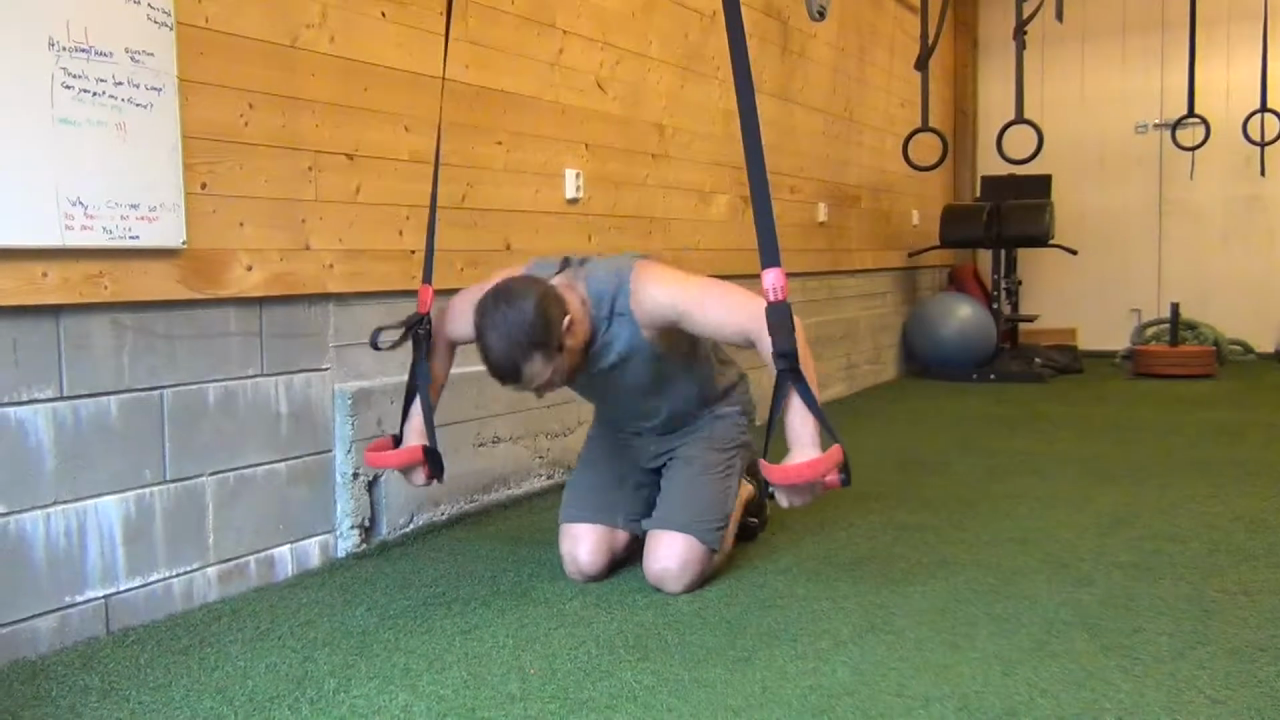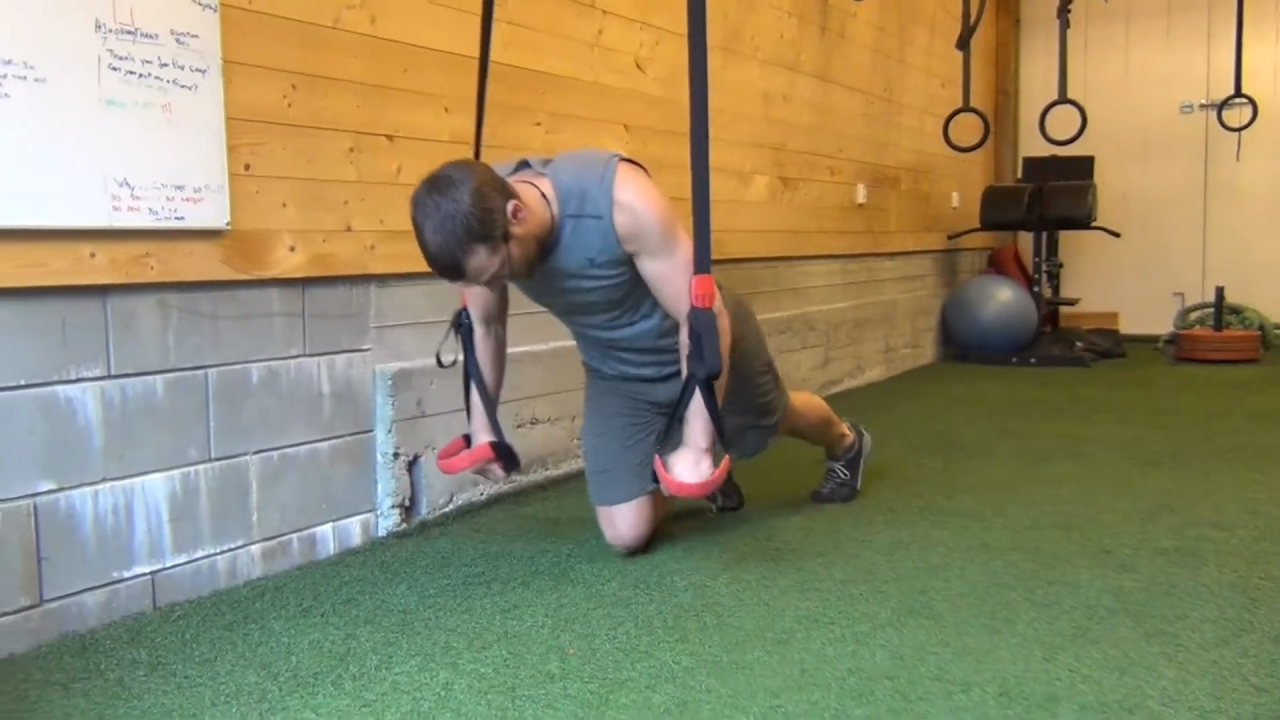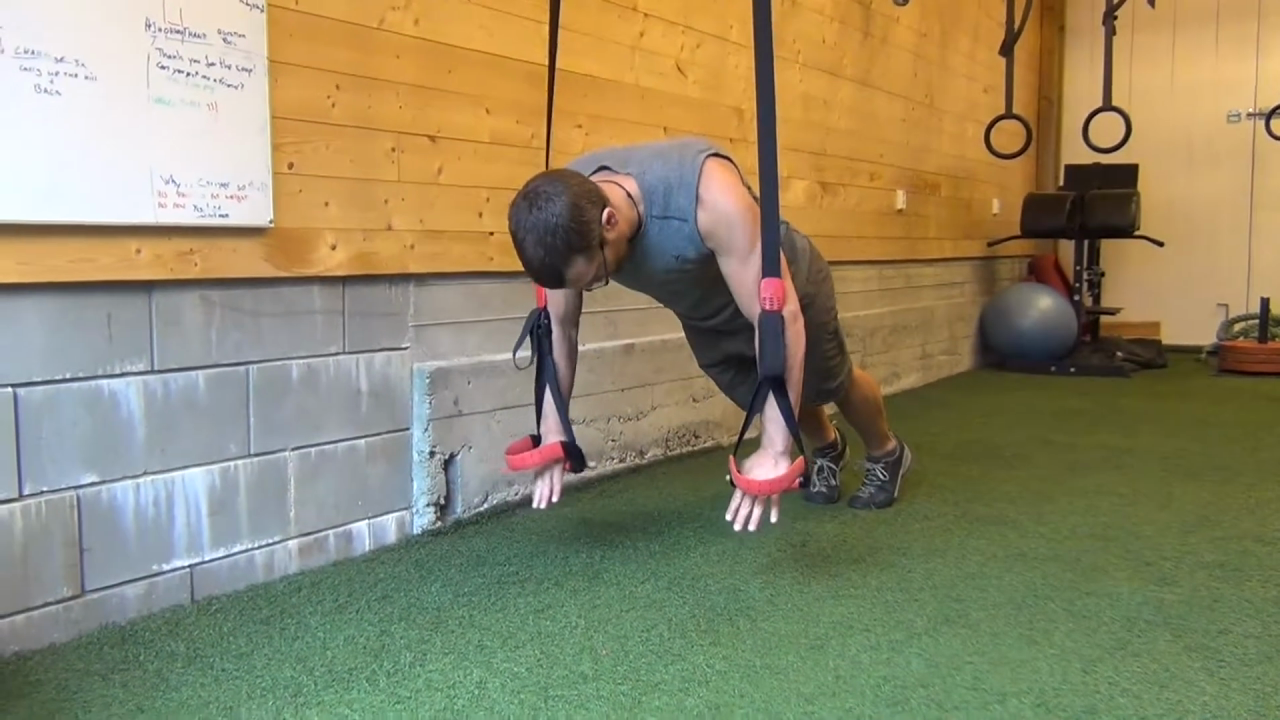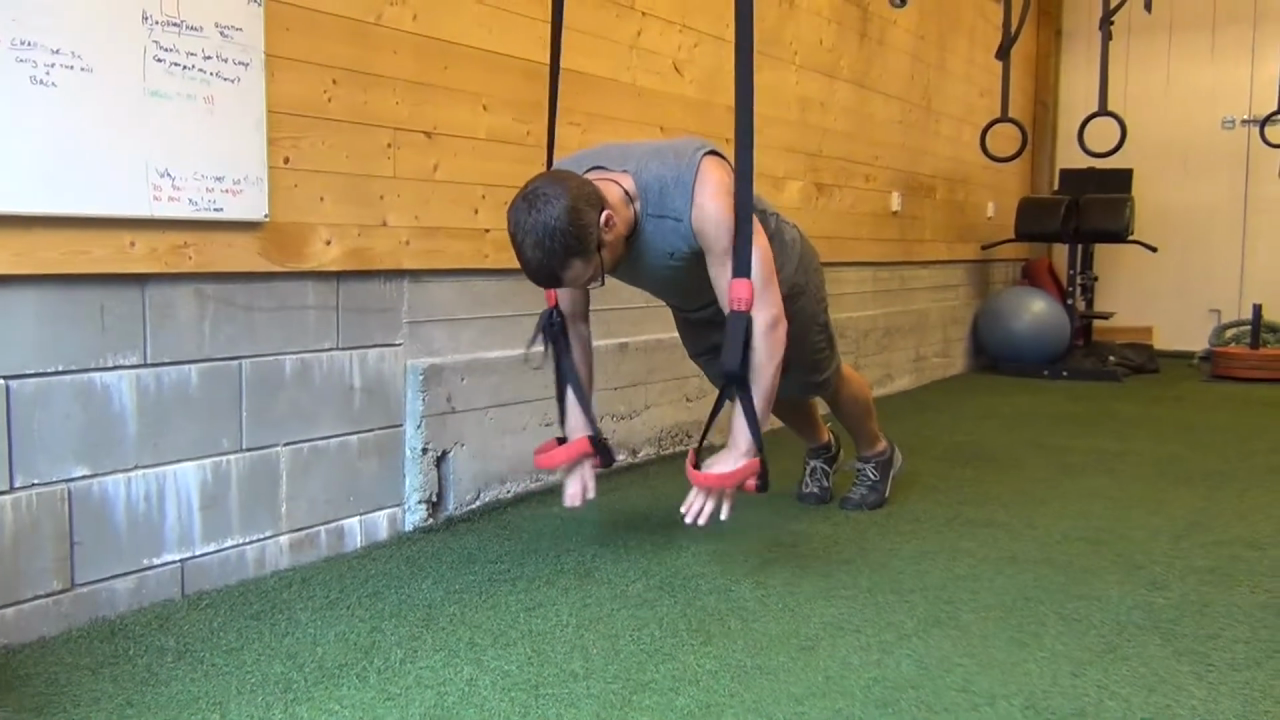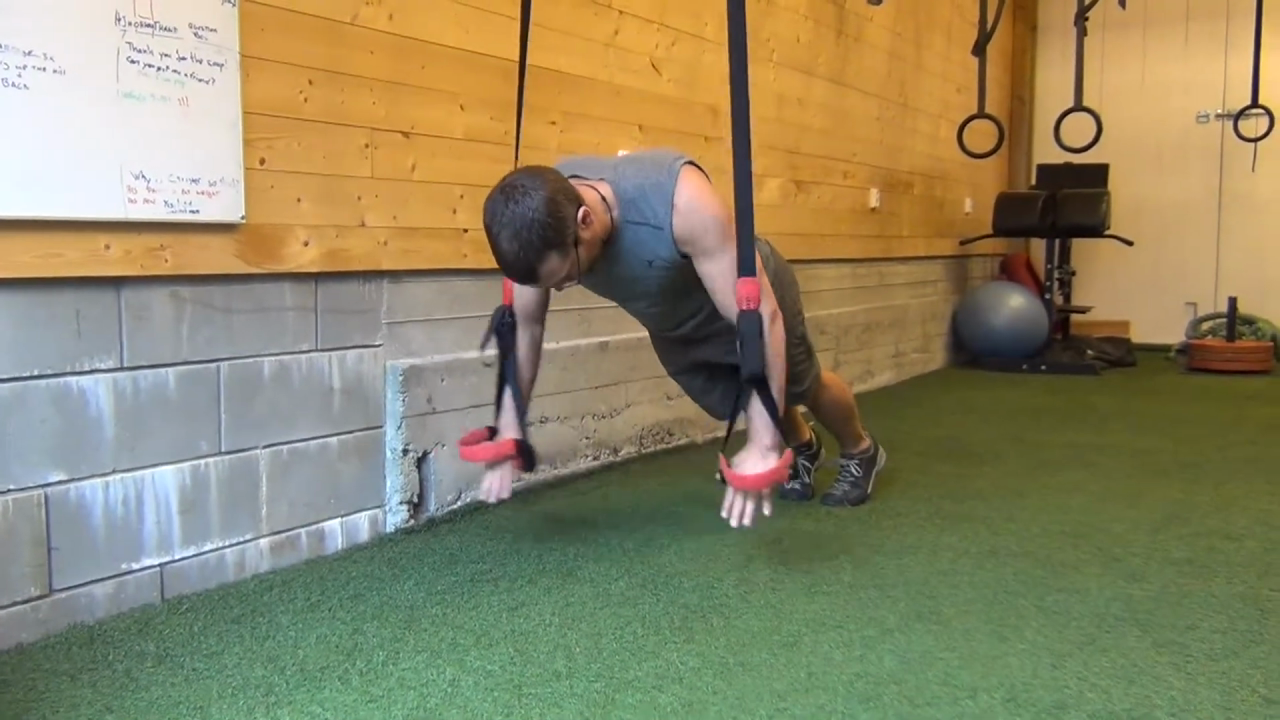
dt=1s
person 1, frame 1
left shoulder: (639, 294)
right shoulder: (511, 296)
right elbow: (442, 330)
left wrist: (804, 444)
right wrist: (417, 425)
left hip: (705, 420)
right hip: (620, 425)
left knee: (672, 571)
right knee: (584, 561)
left ankle: (742, 492)
right ankle: (657, 507)
person 1, frame 2
left shoulder: (621, 199)
right shoulder: (483, 228)
right elbow: (486, 328)
left wrist: (698, 443)
right wrist: (482, 424)
right hip: (614, 367)
left knee: (770, 420)
right knee: (626, 533)
left ankle: (847, 443)
right ankle: (716, 470)
person 1, frame 3
left shoulder: (705, 192)
right shoulder: (567, 215)
left elbow: (781, 318)
right elbow: (561, 327)
left wrist: (775, 451)
right wrist: (553, 432)
left hip: (785, 287)
left knee: (830, 381)
right knee: (766, 398)
left ankle: (887, 454)
right ankle: (828, 449)
person 1, frame 4
left shoulder: (700, 191)
right shoulder: (560, 208)
left elbow: (765, 321)
right elbow: (572, 323)
left wrist: (740, 450)
right wrist: (578, 432)
left hip: (775, 278)
left knee: (820, 379)
right knee: (766, 389)
left ankle: (877, 455)
right ankle: (822, 449)
person 1, frame 5
left shoulder: (680, 199)
right shoulder: (542, 222)
left elbow: (761, 320)
right elbow: (525, 326)
left wrist: (764, 444)
right wrist: (508, 432)
left hip: (755, 298)
left knee: (802, 386)
right knee: (733, 401)
left ankle: (859, 454)
right ankle: (803, 449)
